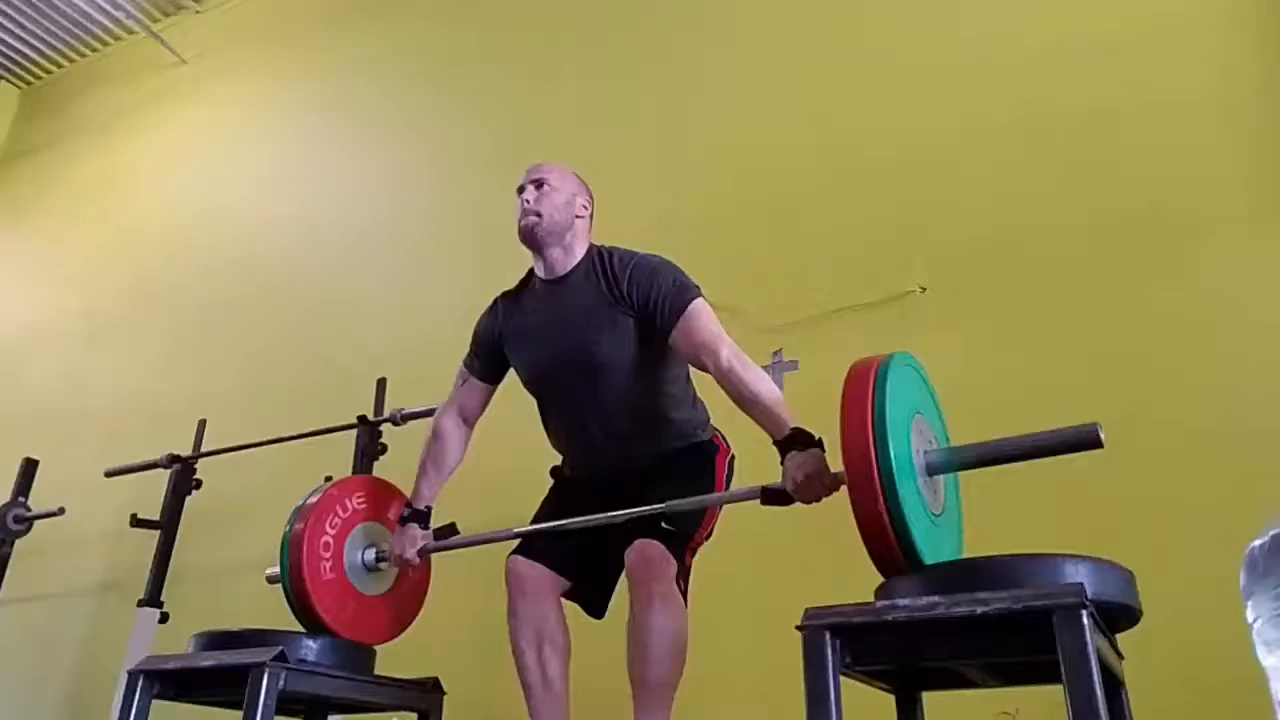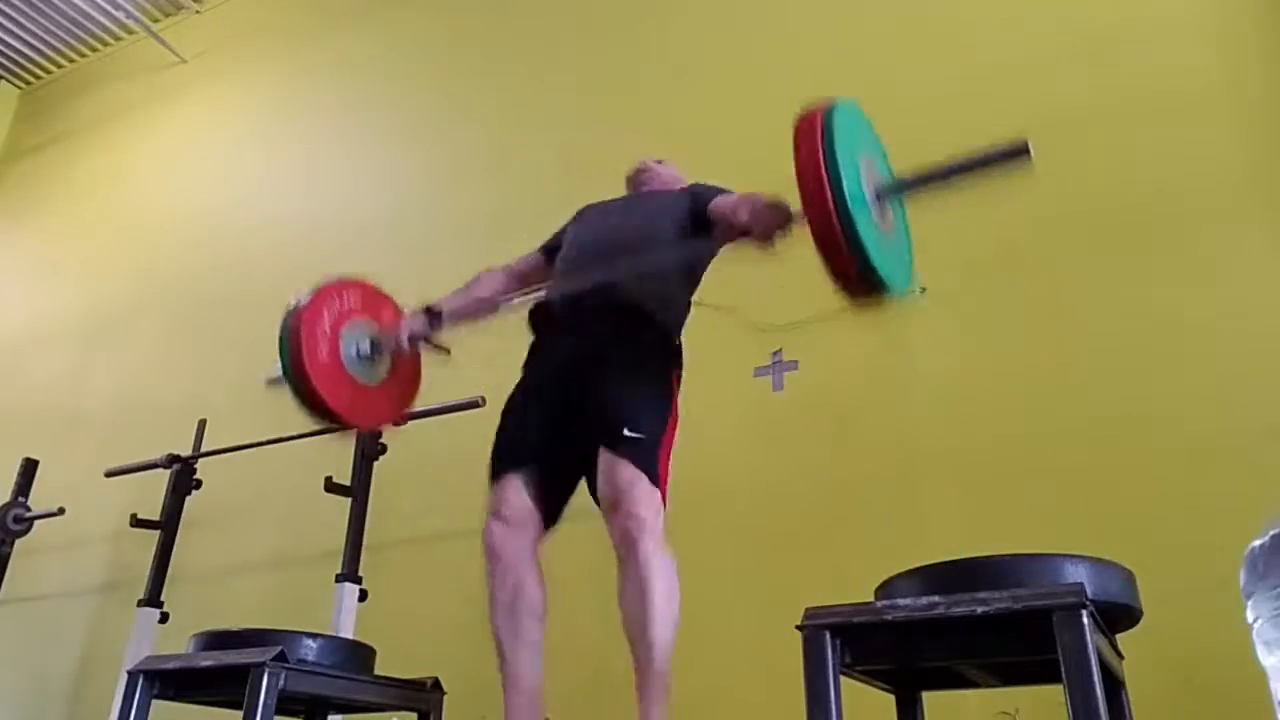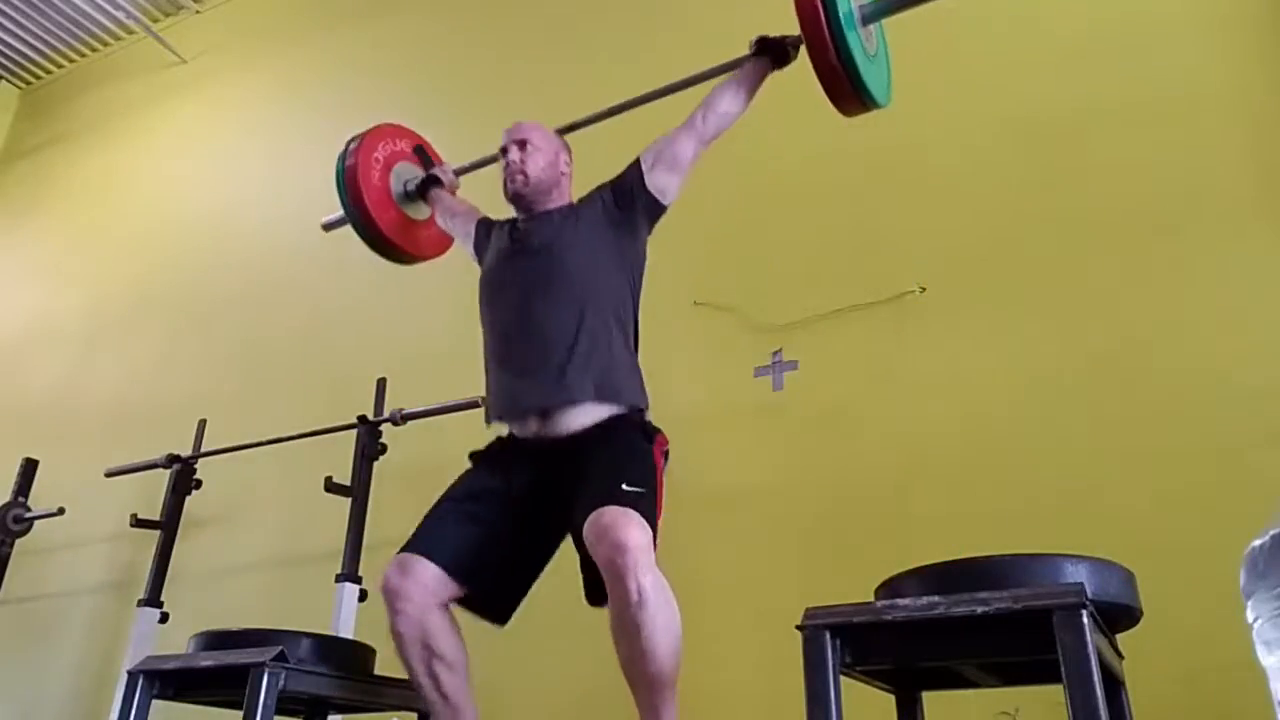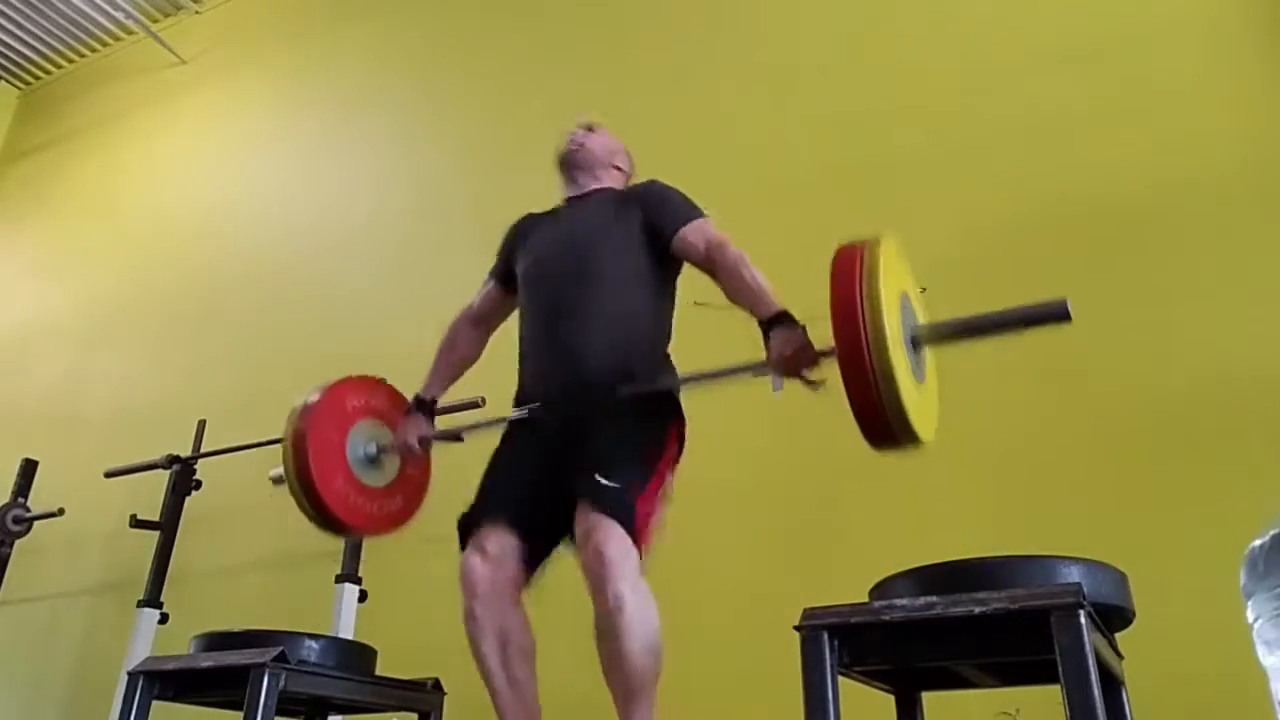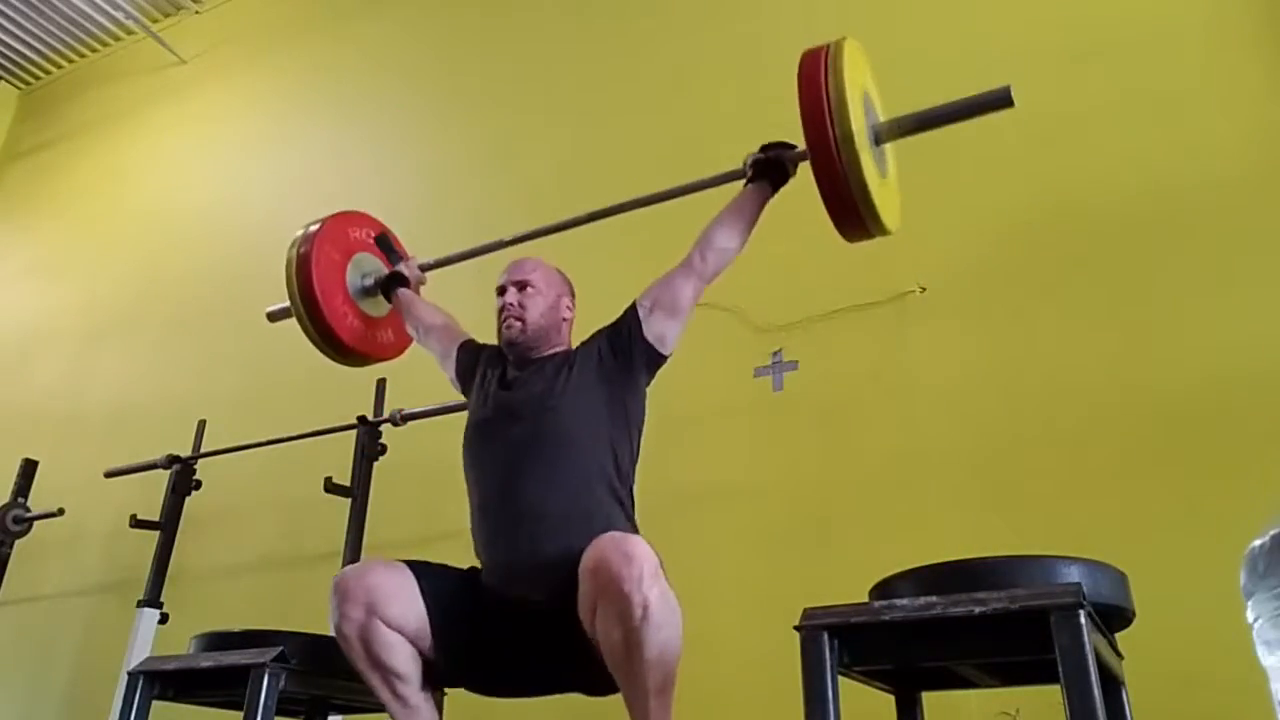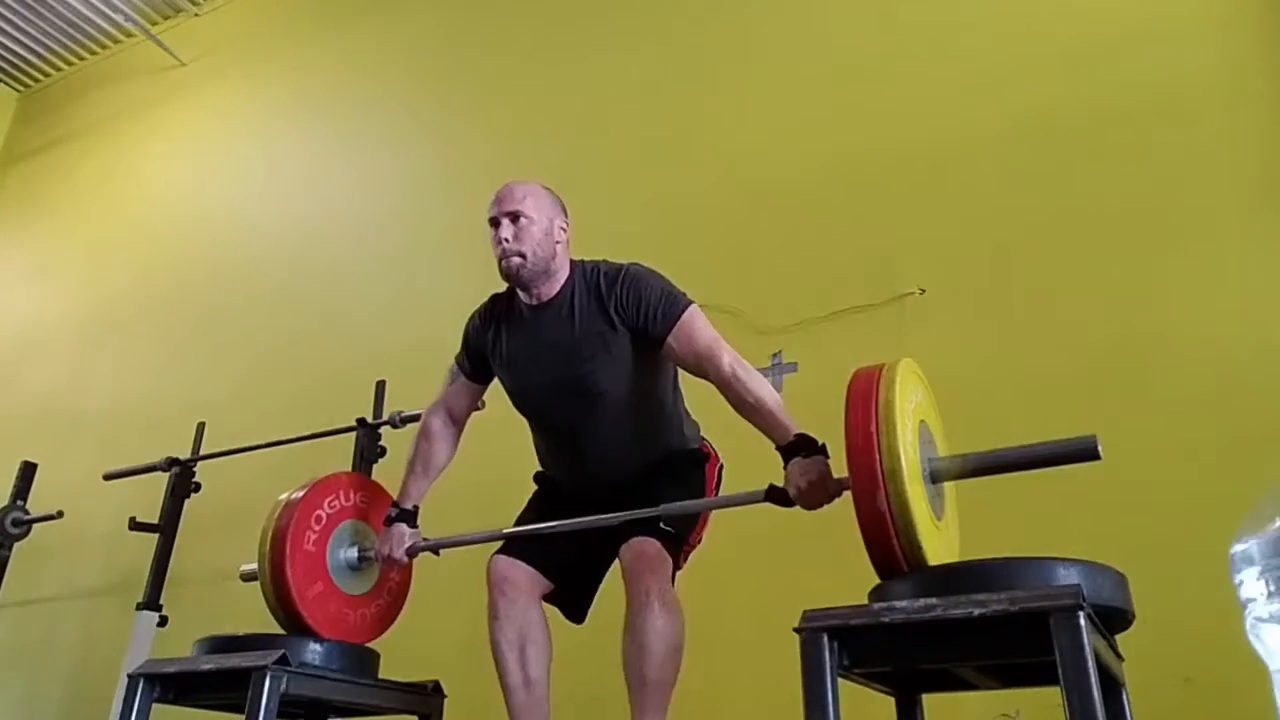
dt=0.7s
person 1, frame 1
left shoulder: (636, 276)
right shoulder: (505, 316)
left elbow: (723, 358)
right elbow: (456, 415)
left wrist: (796, 443)
right wrist: (417, 514)
left hip: (679, 460)
right hip: (589, 475)
left knee: (649, 565)
right knee: (527, 574)
person 1, frame 2
left shoulder: (690, 202)
right shoulder: (586, 221)
left elbow: (736, 215)
right elbow: (507, 277)
left wrist: (762, 211)
right wrist: (434, 315)
left hip: (631, 359)
right hip: (555, 351)
left knee: (634, 513)
right knee: (506, 525)
person 1, frame 3
left shoulder: (612, 214)
right shoulder: (494, 238)
left elbow: (692, 136)
right elbow: (451, 212)
left wrist: (760, 62)
left hip: (605, 437)
right hip: (517, 452)
left knee: (623, 552)
right knee: (409, 583)
person 1, frame 4
left shoulder: (648, 204)
right shoulder: (528, 233)
left elbow: (717, 252)
right elbow: (475, 320)
left wrist: (776, 324)
right wrist: (424, 404)
left hip: (631, 408)
right hip: (542, 418)
left knee: (607, 555)
right knee: (485, 569)
person 1, frame 5
left shoulder: (610, 363)
right shoulder: (483, 373)
left elbow: (698, 268)
right elbow: (433, 330)
left wrist: (764, 183)
left hip: (596, 615)
right hip: (498, 619)
left knee: (623, 563)
right knee: (360, 591)
person 1, frame 6
left shoulder: (624, 289)
right shoulder: (489, 326)
left elbow: (721, 365)
right elbow: (445, 418)
left wrist: (798, 450)
right wrist: (404, 513)
left hip: (666, 470)
right hip: (572, 485)
left knee: (645, 569)
right knee: (508, 577)
